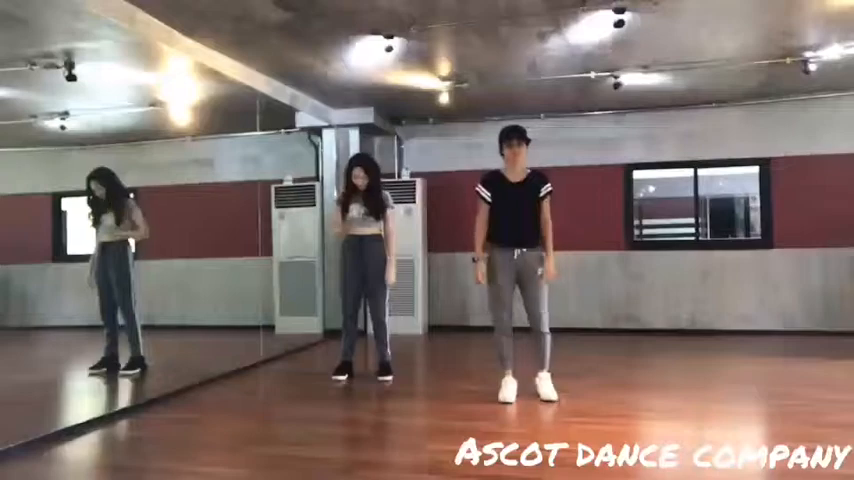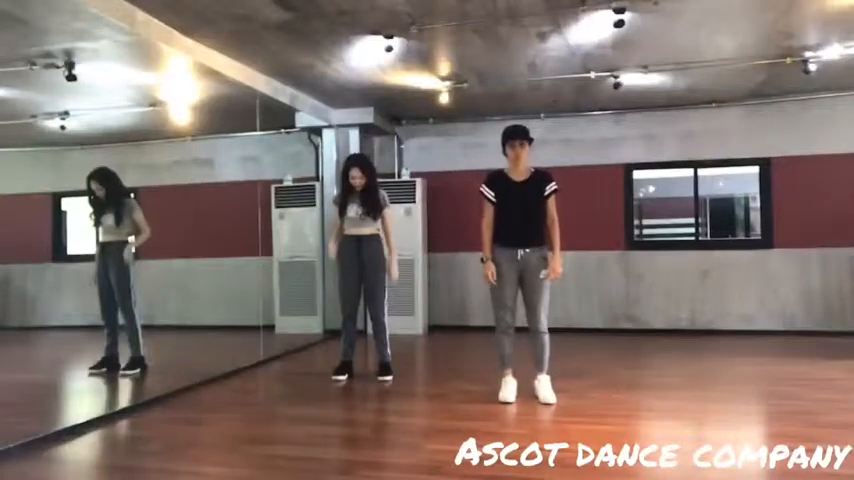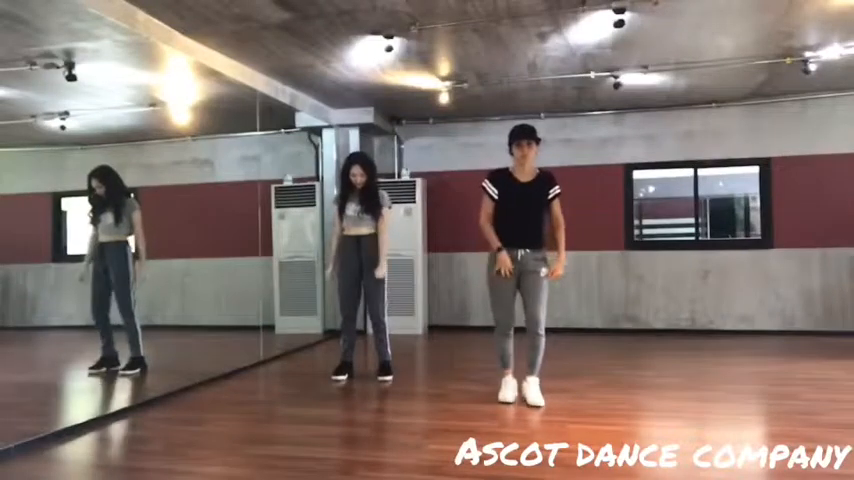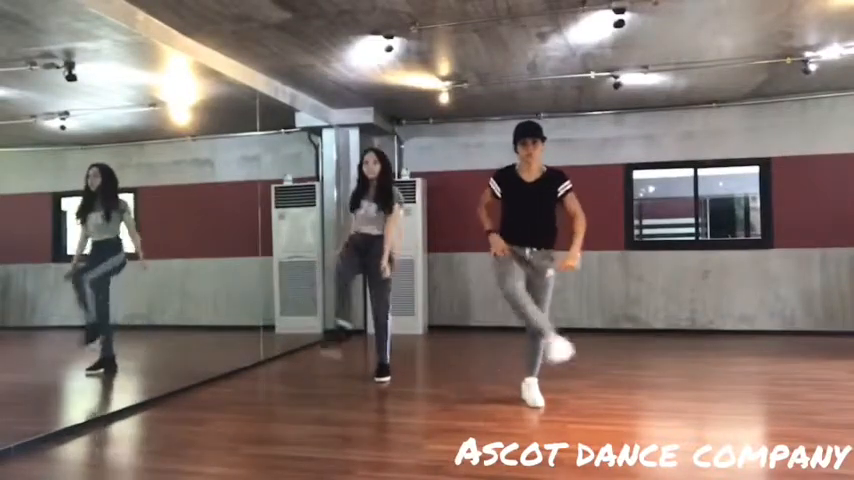
dt=0.7s
person 1, frame 1
left shoulder: (539, 180)
right shoulder: (490, 181)
left elbow: (546, 220)
right elbow: (482, 222)
left wrist: (549, 257)
right wrist: (479, 258)
left hip: (532, 255)
right hip: (500, 256)
left knee: (540, 320)
right knee: (502, 321)
left ankle: (543, 375)
right ankle: (508, 377)
person 1, frame 2
left shoulder: (543, 179)
right shoulder: (494, 181)
left elbow: (552, 219)
right elbow: (487, 222)
left wrist: (556, 255)
right wrist: (487, 259)
left hip: (536, 255)
right hip: (503, 255)
left knee: (538, 321)
right knee: (504, 320)
left ankle: (542, 378)
right ankle: (508, 378)
person 1, frame 3
left shoulder: (547, 182)
right shoulder: (496, 179)
left elbow: (558, 223)
right elbow: (484, 219)
left wrist: (561, 257)
right wrist: (500, 251)
left hip: (535, 258)
right hip: (504, 257)
left knee: (536, 322)
right knee: (502, 323)
left ankle: (531, 380)
right ankle: (507, 376)
person 1, frame 4
left shoulder: (556, 179)
right shoulder: (503, 177)
left elbow: (578, 216)
right elbow: (482, 206)
left wrist: (575, 250)
right wrist: (492, 234)
left hip: (542, 256)
right hip: (510, 250)
left knee: (537, 322)
right knee: (512, 290)
left ankle: (530, 382)
right ankle: (553, 339)
person 2, frame 1
left shoulder: (382, 197)
right shoulder: (345, 198)
left elbow: (389, 232)
right elbow: (338, 227)
left wrist: (392, 264)
right wrist: (338, 228)
left hip: (374, 249)
right hip: (351, 250)
left knee: (378, 309)
right knee: (349, 308)
left ankle: (384, 362)
right ankle: (346, 361)
person 2, frame 2
left shoulder: (379, 196)
right shoulder: (342, 197)
left elbow: (387, 228)
left wrist: (393, 257)
right wrist: (333, 241)
left hip: (372, 248)
right hip: (348, 249)
left knee: (377, 308)
right knee: (348, 308)
left ankle: (385, 361)
right ankle: (346, 361)
person 2, frame 3
left shoulder: (379, 196)
right shoulder: (343, 196)
left elbow: (383, 231)
right elbow: (339, 229)
left wrist: (383, 261)
right wrist: (332, 260)
left hip: (370, 249)
right hip: (347, 250)
left knee: (376, 308)
right knee: (347, 309)
left ankle: (384, 362)
right ankle: (346, 362)
person 2, frame 4
left shoulder: (391, 194)
right shoulder: (358, 193)
left elbow: (391, 227)
left wrist: (385, 258)
right wrist: (343, 249)
left hip: (378, 248)
right hip: (356, 243)
left knee: (380, 308)
right knee: (343, 270)
left ankle: (383, 363)
right ankle: (342, 327)
person 3, frame 1
left shoulder: (127, 205)
right shoulder: (100, 208)
left elbow: (144, 232)
right elbow: (98, 239)
left wrist: (121, 233)
right wrist: (92, 266)
left hip: (119, 255)
right hip: (102, 257)
left knee: (126, 307)
right knee: (107, 309)
left ankle: (137, 358)
right ankle: (110, 357)
person 3, frame 2
left shoulder: (128, 204)
right shoulder: (101, 207)
left elbow: (146, 232)
right elbow: (101, 234)
left wrist: (131, 246)
right wrist: (97, 255)
left hip: (118, 255)
right hip: (102, 256)
left knee: (126, 306)
right knee: (107, 309)
left ankle: (137, 357)
right ankle: (110, 357)
person 3, frame 3
left shoulder: (128, 204)
right shoulder: (98, 207)
left elbow: (139, 234)
right elbow: (94, 237)
left wrist: (141, 262)
right wrist: (86, 263)
left hip: (119, 253)
right hip: (101, 256)
left knee: (125, 307)
right knee: (98, 308)
left ankle: (137, 358)
right ankle: (109, 355)
person 3, frame 4
left shoulder: (119, 204)
right shoulder: (87, 207)
left elbow: (133, 231)
right elbow: (83, 238)
left wrist: (140, 256)
right wrist: (74, 263)
left hip: (113, 251)
right hip: (96, 253)
left knee: (82, 278)
left ankle: (93, 326)
right ankle: (107, 357)
